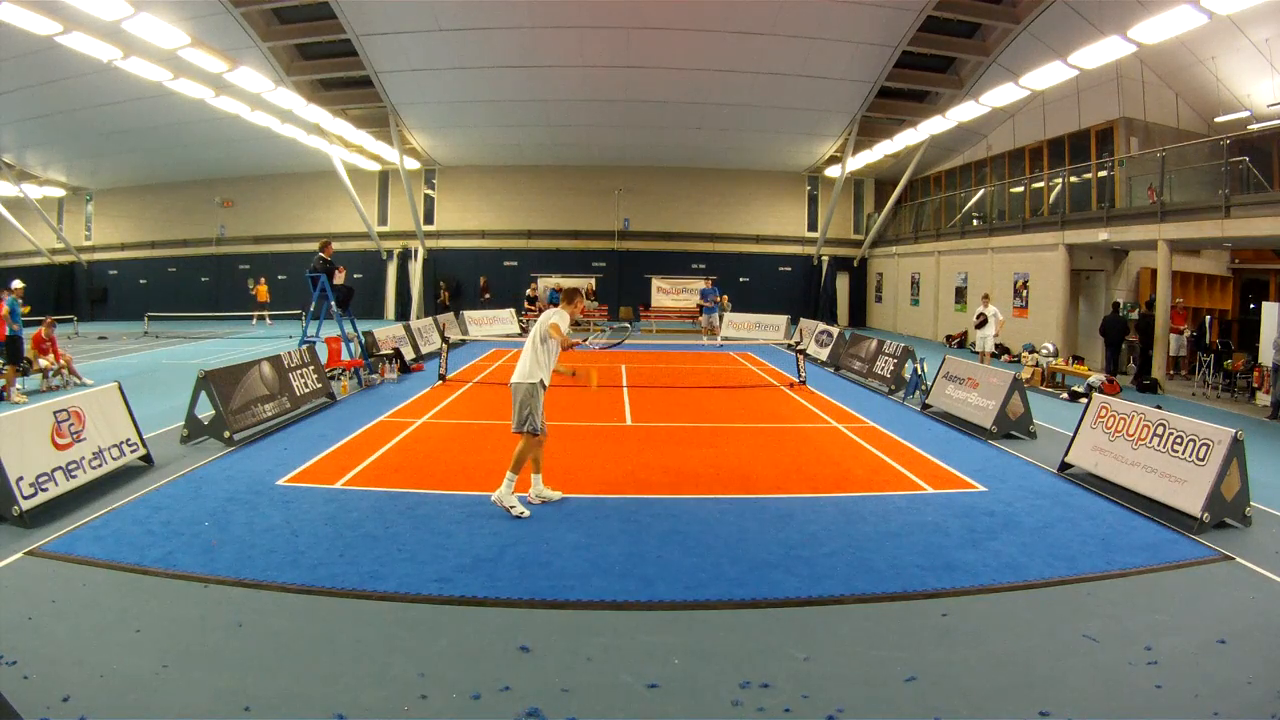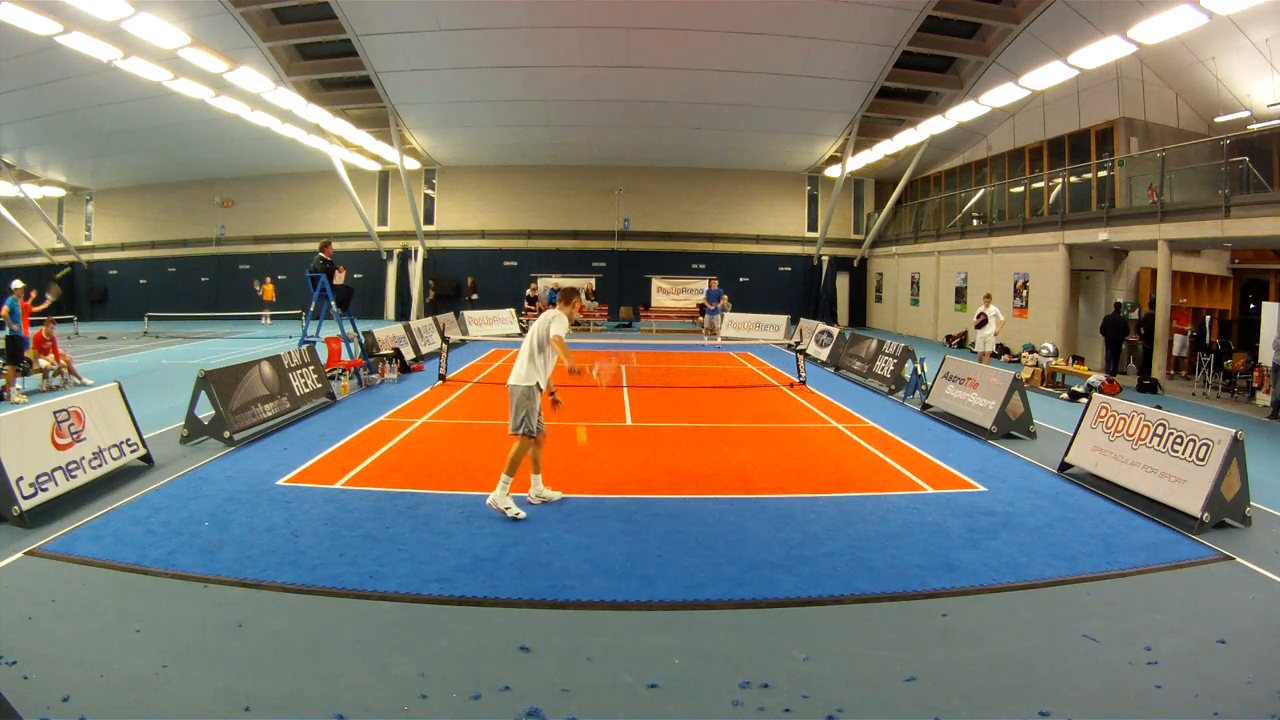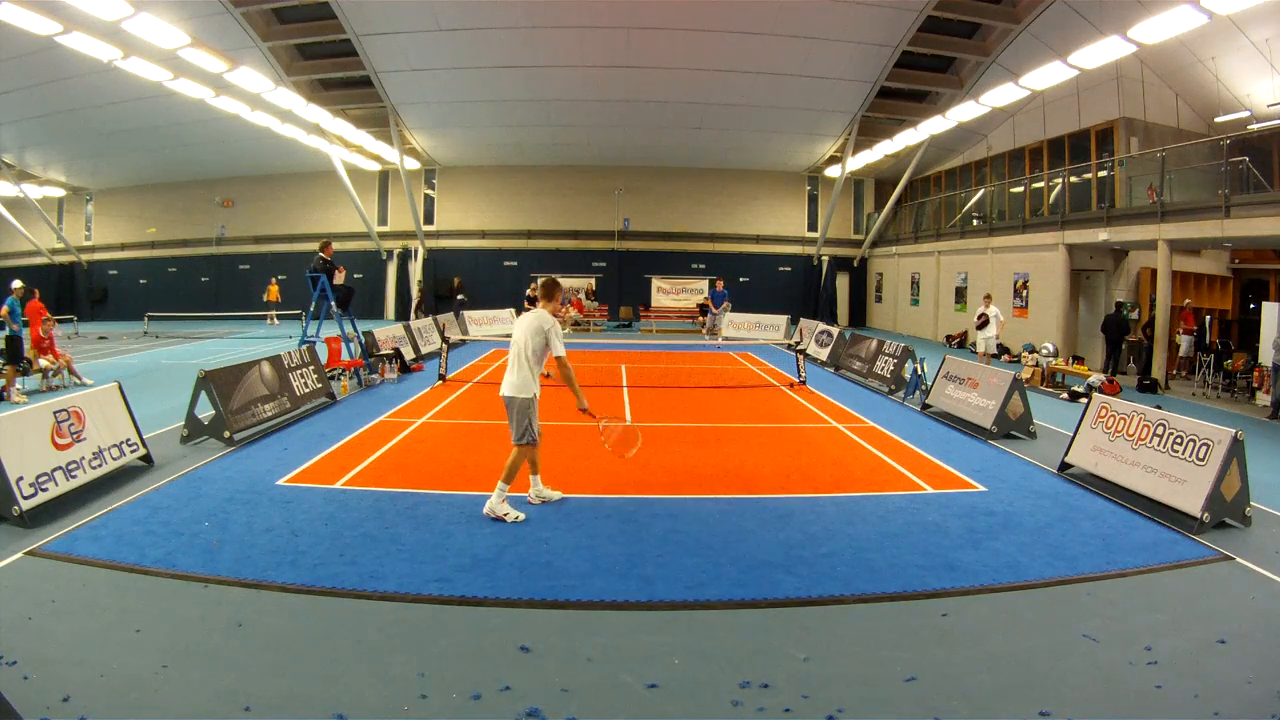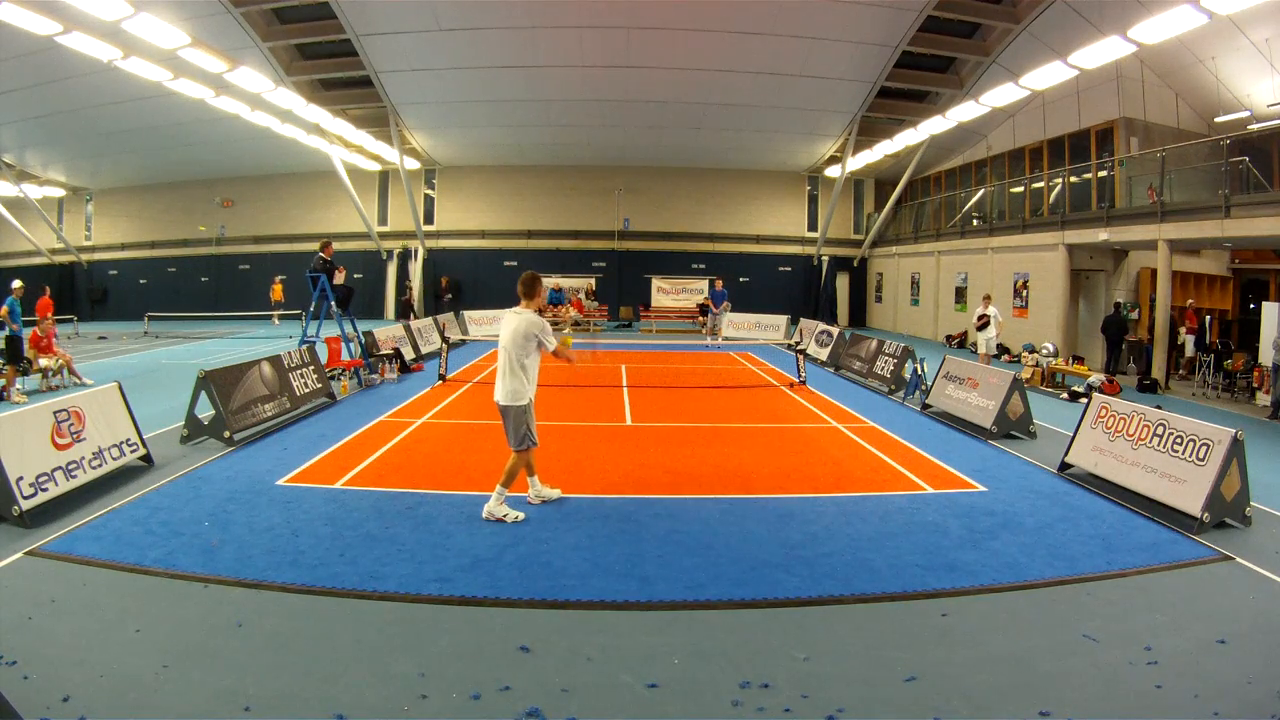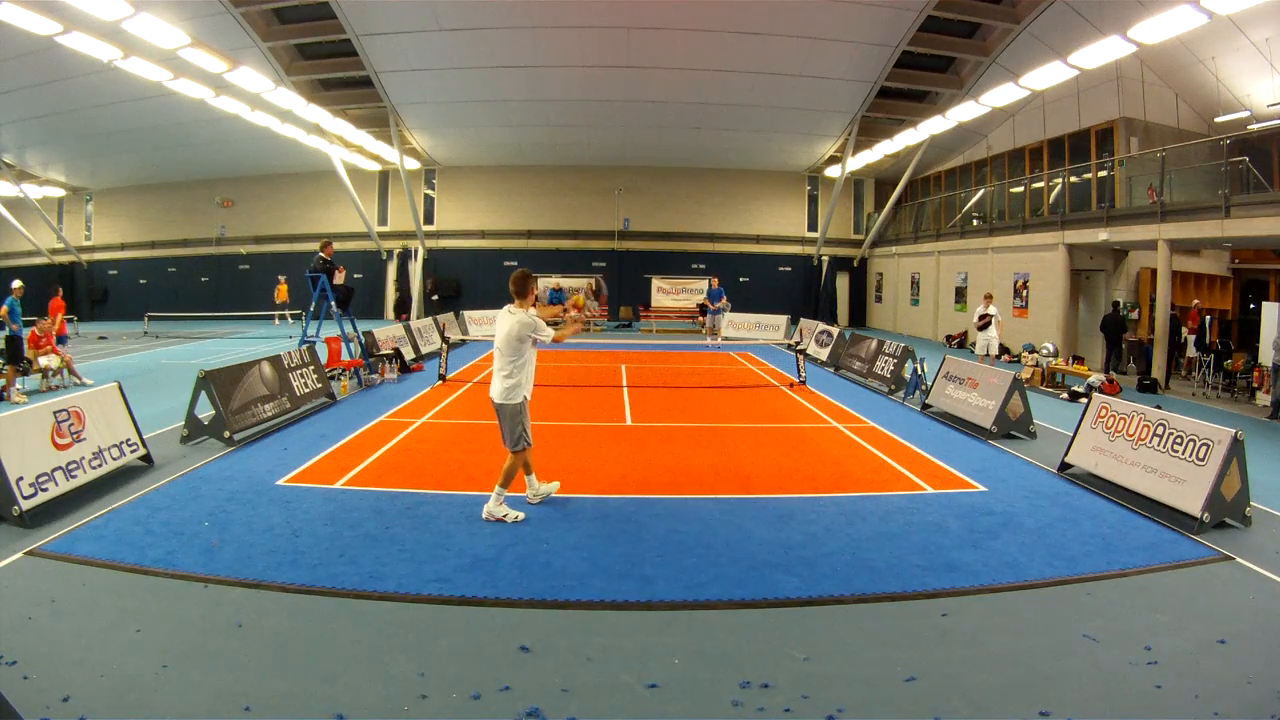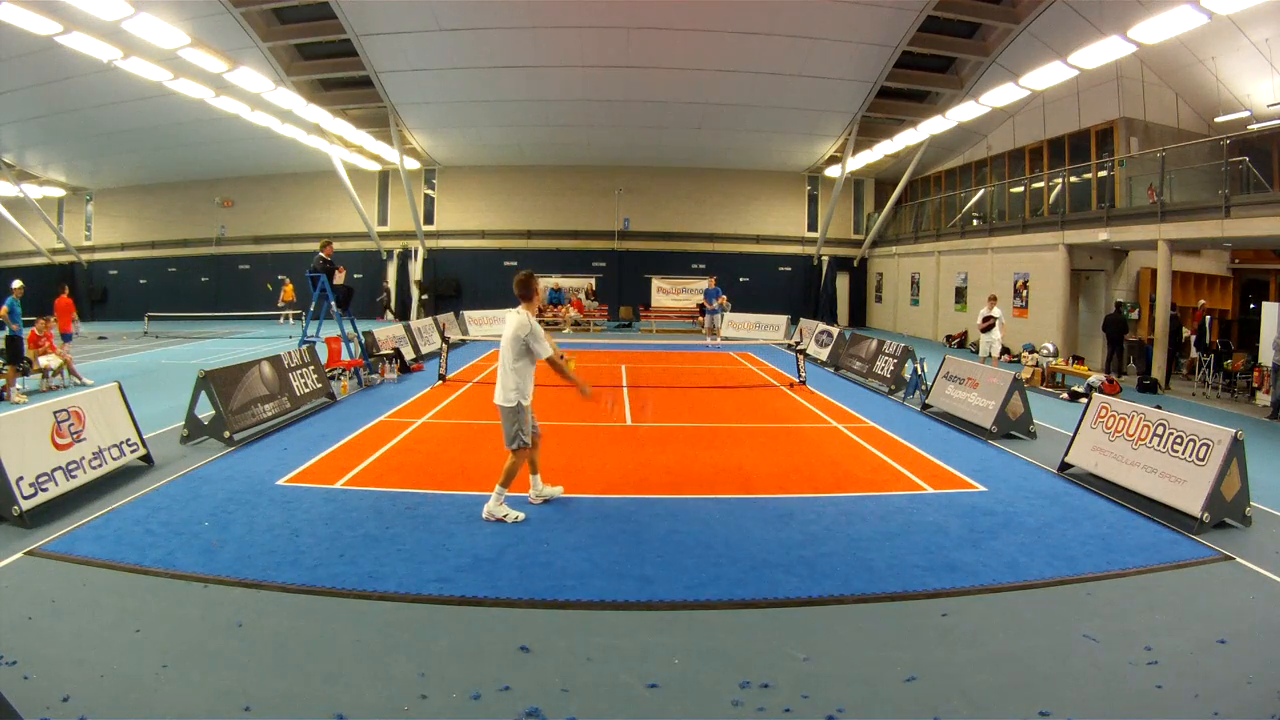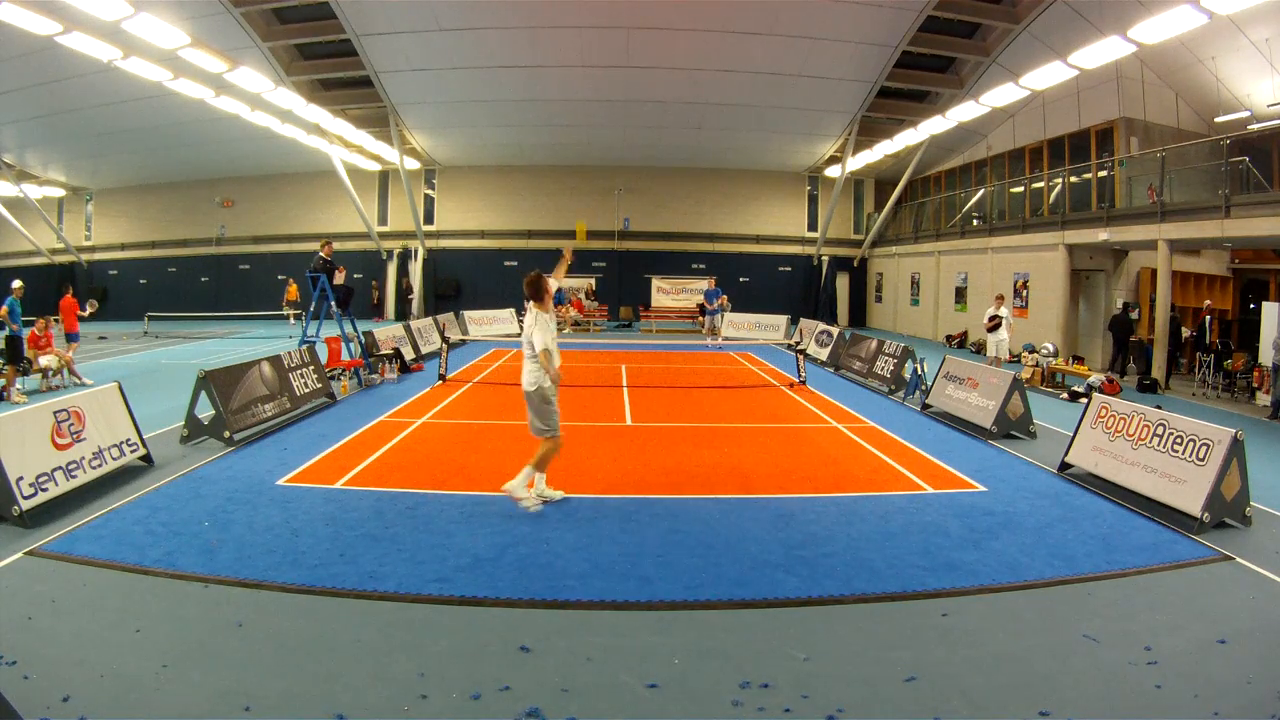
dt=0.3s
person 1, frame 1
left shoulder: (551, 316)
right shoulder: (560, 314)
right elbow: (552, 328)
left wrist: (567, 370)
right wrist: (562, 338)
left hip: (531, 381)
right hip: (529, 381)
left knee: (540, 436)
right knee: (530, 436)
left ankle: (537, 489)
right ankle: (505, 492)
person 1, frame 2
left shoulder: (547, 317)
right shoulder: (559, 318)
right elbow: (557, 340)
left wrist: (552, 392)
right wrist: (569, 362)
left hip: (528, 384)
right hip: (526, 384)
left knee: (539, 437)
right knee: (525, 438)
left ankle: (537, 490)
right ankle: (500, 495)
person 1, frame 3
left shoulder: (524, 318)
right shoulder: (550, 323)
right elbow: (562, 363)
left wrist: (542, 373)
right wrist: (579, 397)
left hip: (514, 388)
right hip: (522, 392)
left knee: (533, 441)
right knee: (523, 446)
left ankle: (537, 490)
right ankle: (496, 501)
person 1, frame 4
left shoulder: (510, 316)
right shoulder: (536, 323)
right elbow: (556, 351)
left wrist: (560, 346)
right wrist: (570, 356)
left hip: (506, 393)
right hip: (517, 397)
left knee: (525, 445)
right knee: (522, 451)
left ankle: (536, 490)
right ankle: (494, 505)
person 1, frame 5
left shoulder: (507, 312)
right shoulder: (528, 324)
left elbow: (538, 312)
right elbow: (556, 338)
left wrist: (564, 308)
right wrist: (574, 327)
left hip: (503, 392)
right hip: (512, 396)
left knee: (522, 445)
right knee: (518, 450)
left ankle: (534, 488)
right ankle: (494, 506)
person 1, frame 6
left shoulder: (519, 315)
right shoulder: (528, 325)
right elbow: (553, 363)
left wrist: (558, 352)
right wrist: (580, 384)
left hip: (518, 393)
right hip: (513, 397)
left knee: (534, 439)
right knee: (519, 451)
left ankle: (537, 489)
right ankle: (495, 505)
person 1, frame 7
left shoulder: (539, 304)
right shoulder: (539, 323)
left elbow: (556, 278)
right elbow: (543, 354)
left wrist: (566, 259)
right wrist: (552, 372)
left hip: (543, 384)
right hip: (540, 386)
left knee: (549, 437)
right knee: (553, 441)
left ankle: (540, 487)
right ankle: (519, 484)
